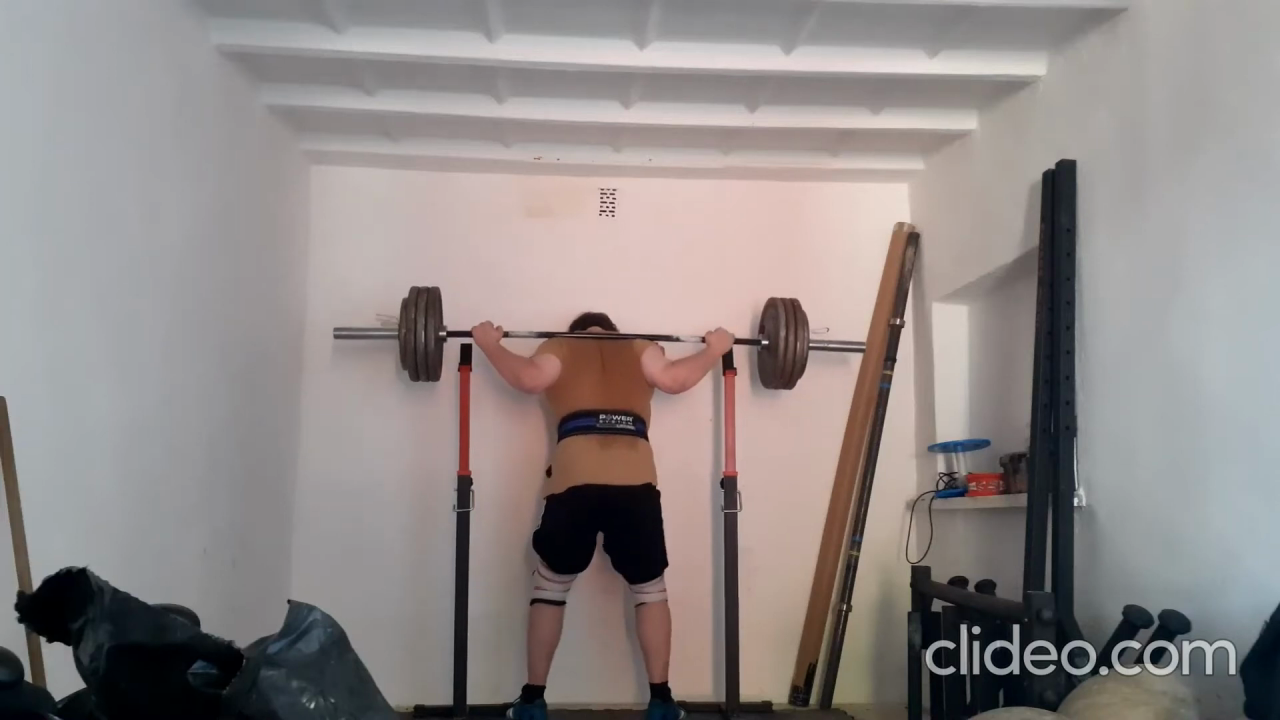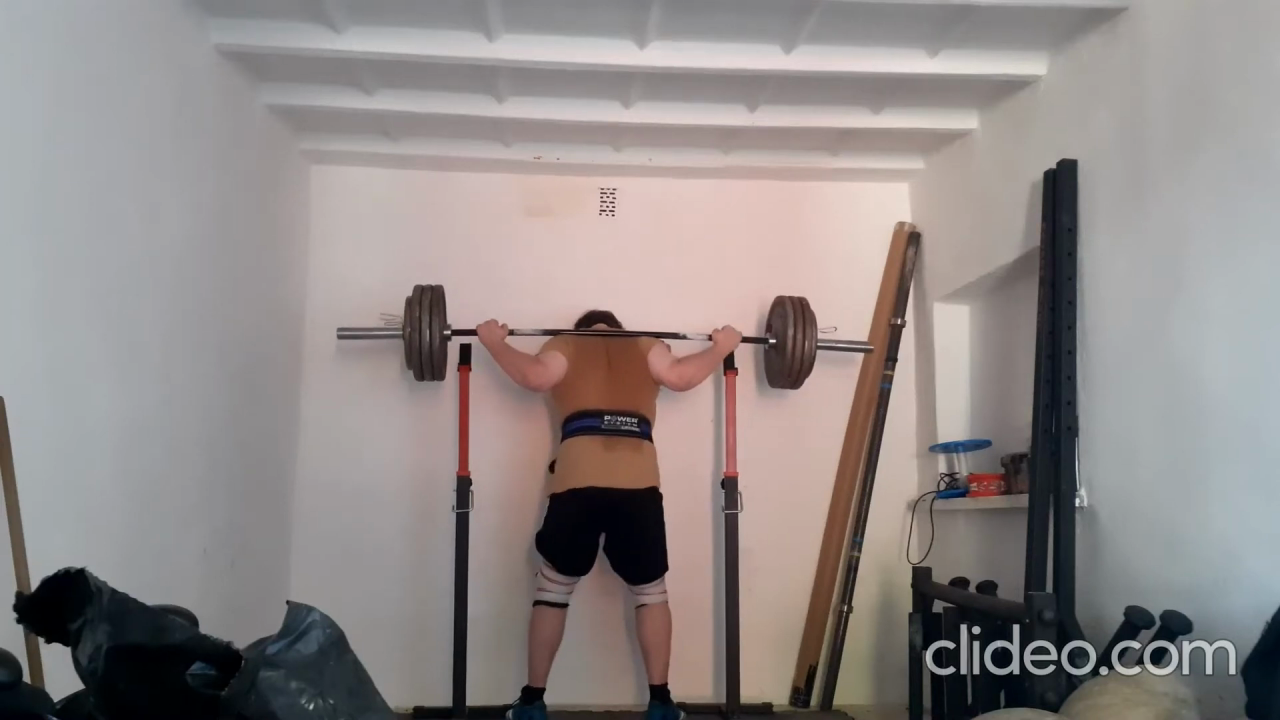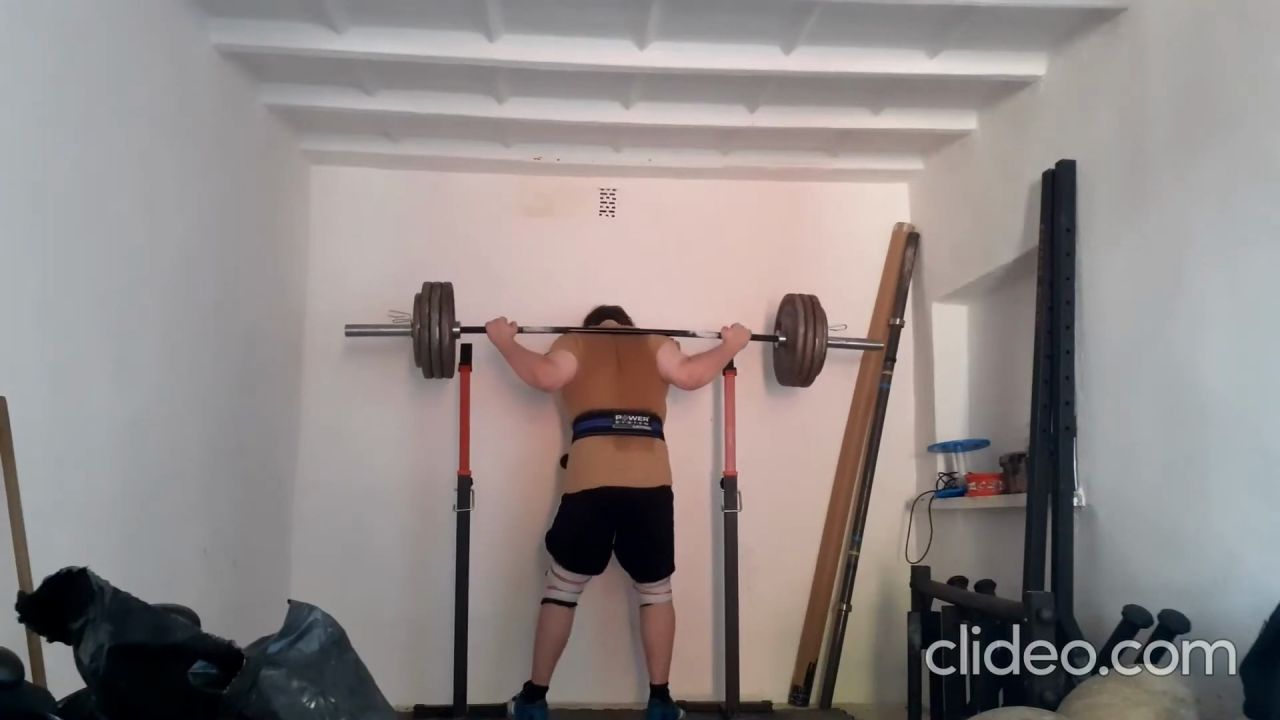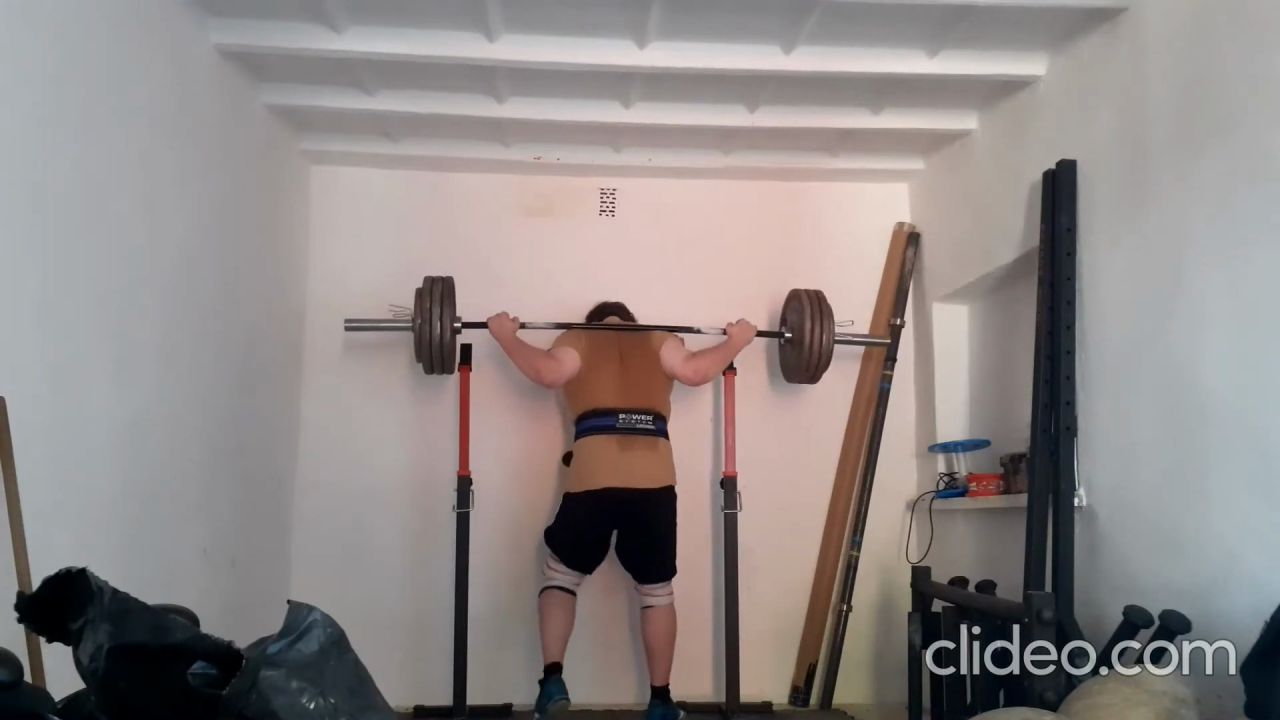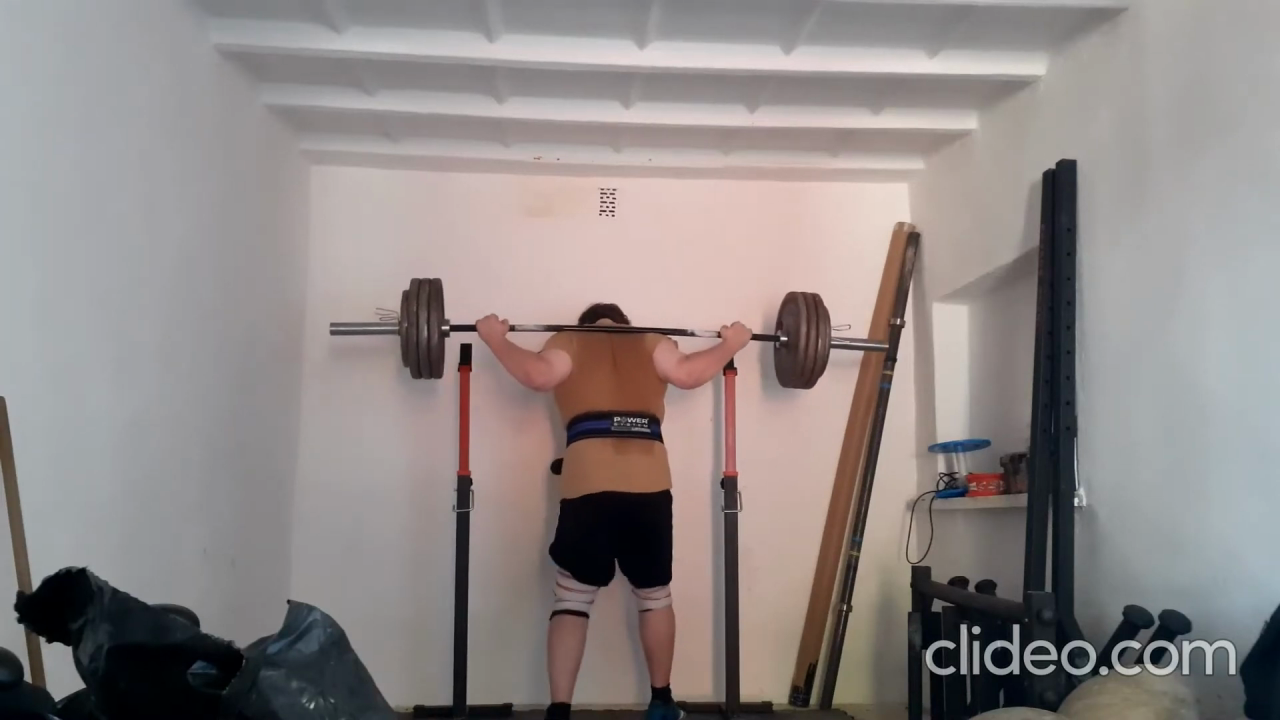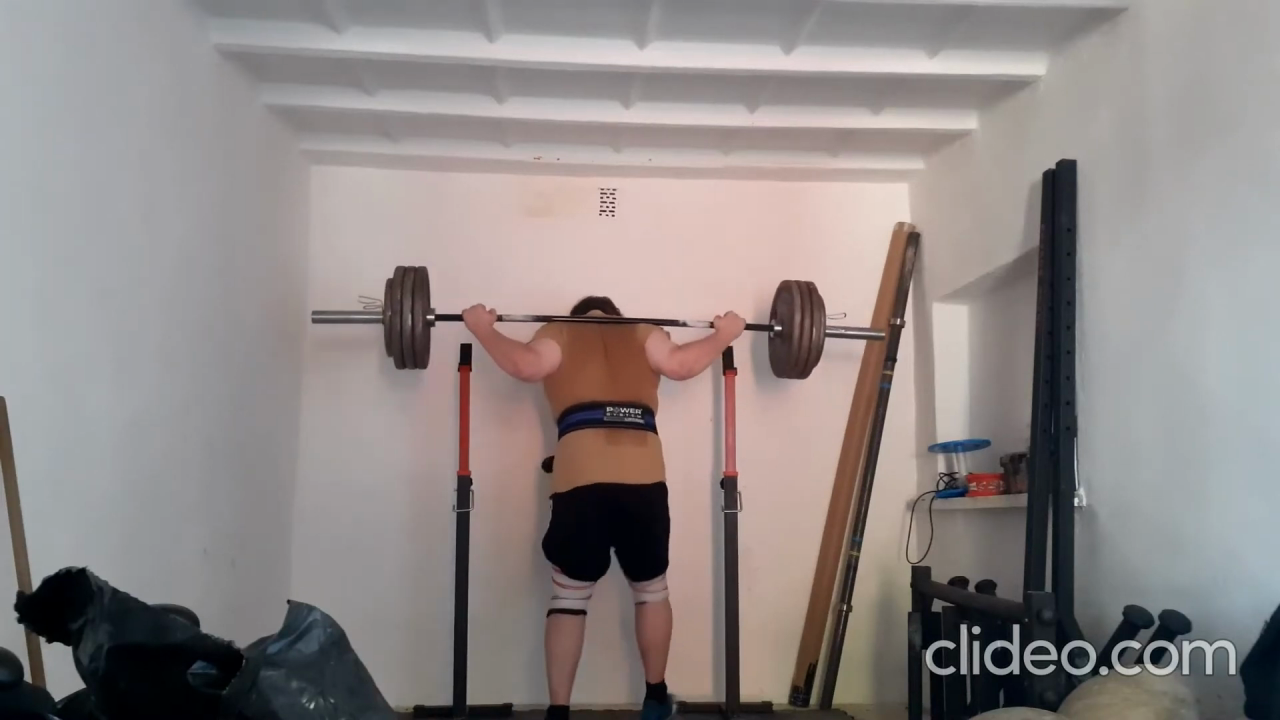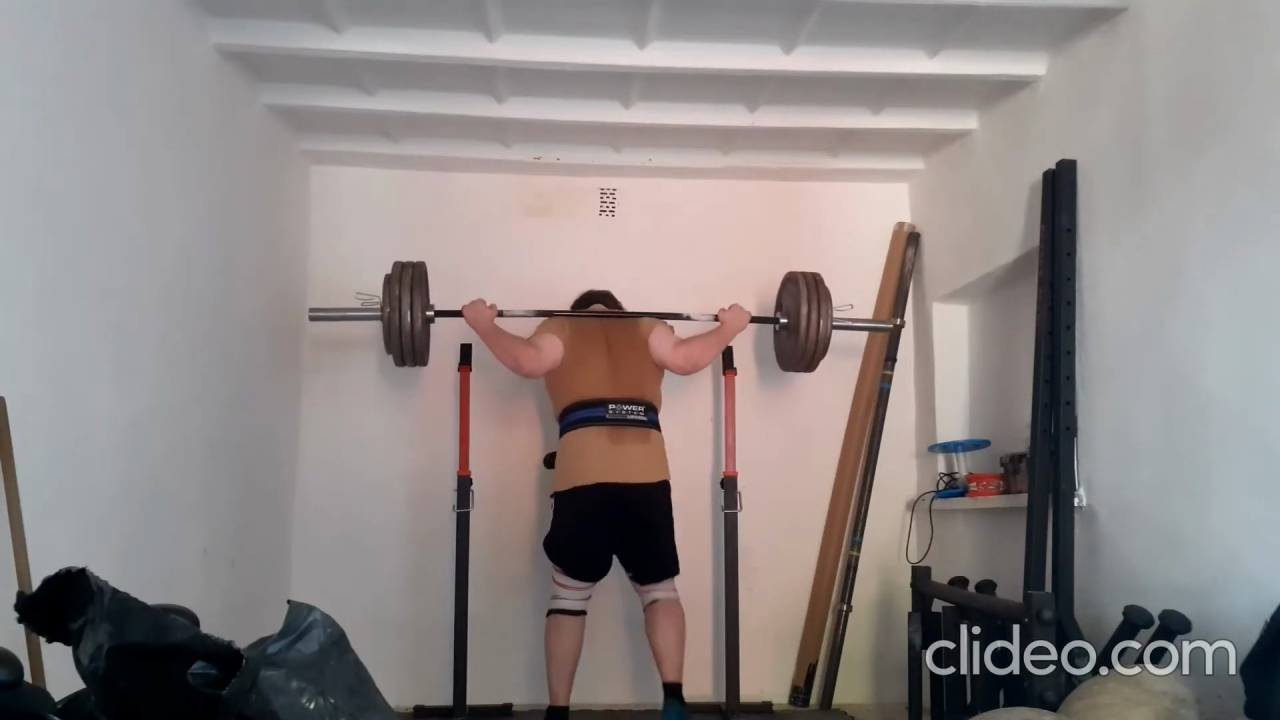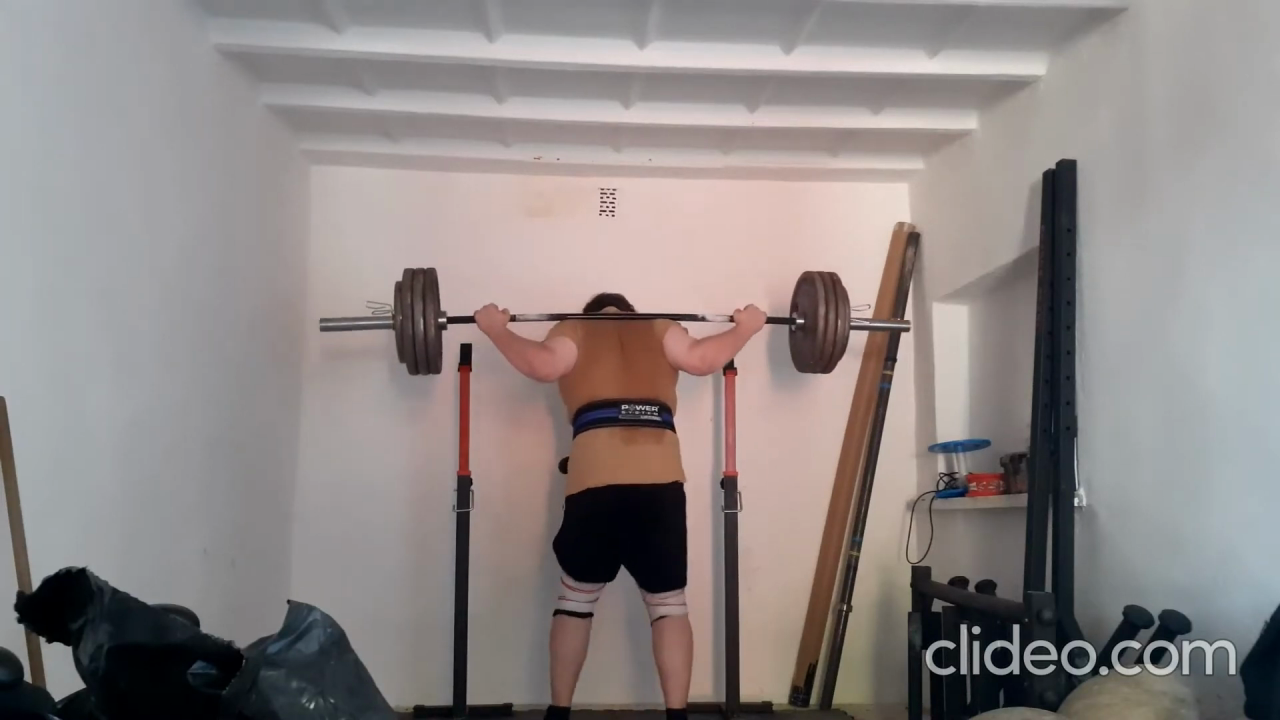
dt=0.2s
person 1, frame 1
left shoulder: (559, 347)
right shoulder: (639, 348)
left elbow: (527, 378)
right elbow: (674, 378)
left wrist: (489, 344)
right wrist: (715, 349)
left hip: (575, 479)
right hip: (635, 480)
left knee: (550, 588)
right knee: (650, 589)
person 1, frame 2
left shoulder: (564, 344)
right shoulder: (646, 345)
left elbow: (534, 376)
right elbow: (681, 376)
left wrist: (493, 342)
right wrist: (722, 347)
left hip: (578, 480)
right hip: (638, 481)
left knee: (553, 589)
right knee: (650, 592)
person 1, frame 3
left shoulder: (574, 342)
right shoulder: (654, 343)
left elbow: (545, 376)
right elbow: (690, 375)
left wrist: (503, 341)
right wrist: (732, 345)
left hip: (590, 478)
right hip: (650, 480)
left knee: (563, 587)
right knee: (655, 590)
person 1, frame 4
left shoulder: (577, 339)
right shoulder: (659, 339)
left elbow: (547, 372)
right elbow: (695, 371)
left wrist: (506, 336)
right wrist: (736, 341)
left hip: (593, 477)
right hip: (654, 479)
left knee: (558, 576)
right knee: (657, 593)
left ankle: (553, 679)
person 1, frame 5
left shoulder: (568, 341)
right shoulder: (651, 342)
left elbow: (538, 375)
right elbow: (688, 374)
left wrist: (495, 339)
right wrist: (732, 344)
left hip: (588, 483)
right hip: (649, 483)
left knee: (573, 599)
right knee: (655, 596)
person 1, frame 6
left shoulder: (558, 333)
right shoulder: (643, 333)
left elbow: (525, 365)
right elbow: (681, 364)
left wrist: (482, 328)
right wrist: (725, 333)
left hip: (581, 476)
right hip: (644, 476)
left knee: (569, 596)
right knee: (651, 588)
person 1, frame 7
left shoulder: (560, 328)
right shoulder: (646, 327)
left elbow: (528, 361)
right elbow: (686, 358)
left wrist: (482, 324)
right wrist: (730, 327)
left hip: (582, 476)
right hip: (647, 476)
left knee: (569, 599)
right knee: (660, 589)
person 1, frame 8
left shoulder: (573, 331)
right shoulder: (659, 329)
left elbow: (542, 365)
right elbow: (701, 359)
left wrist: (495, 329)
right wrist: (746, 327)
left hip: (594, 477)
right hip: (660, 479)
left knee: (575, 600)
right knee: (668, 603)
